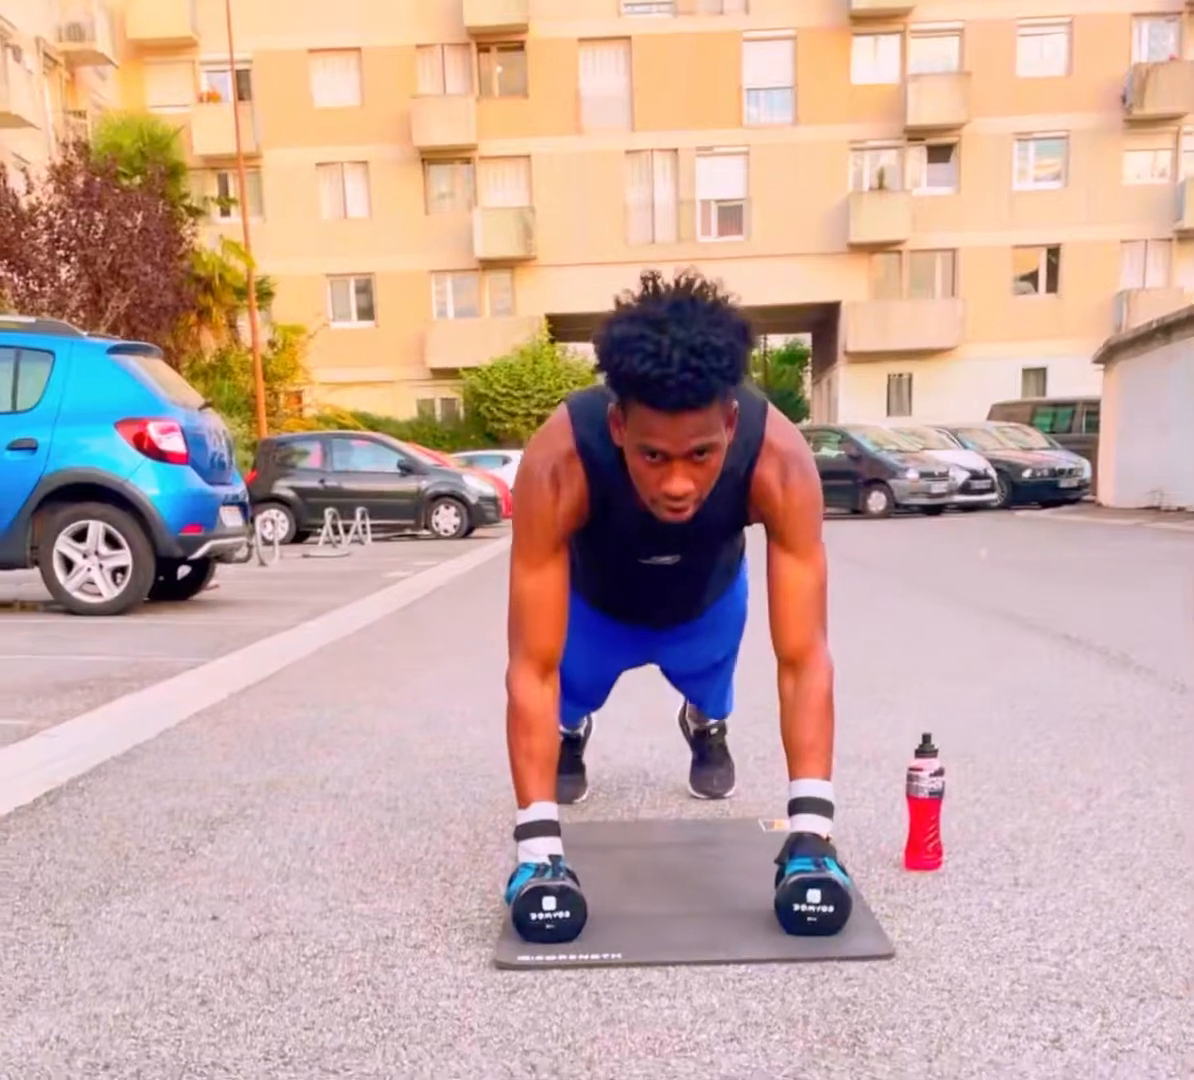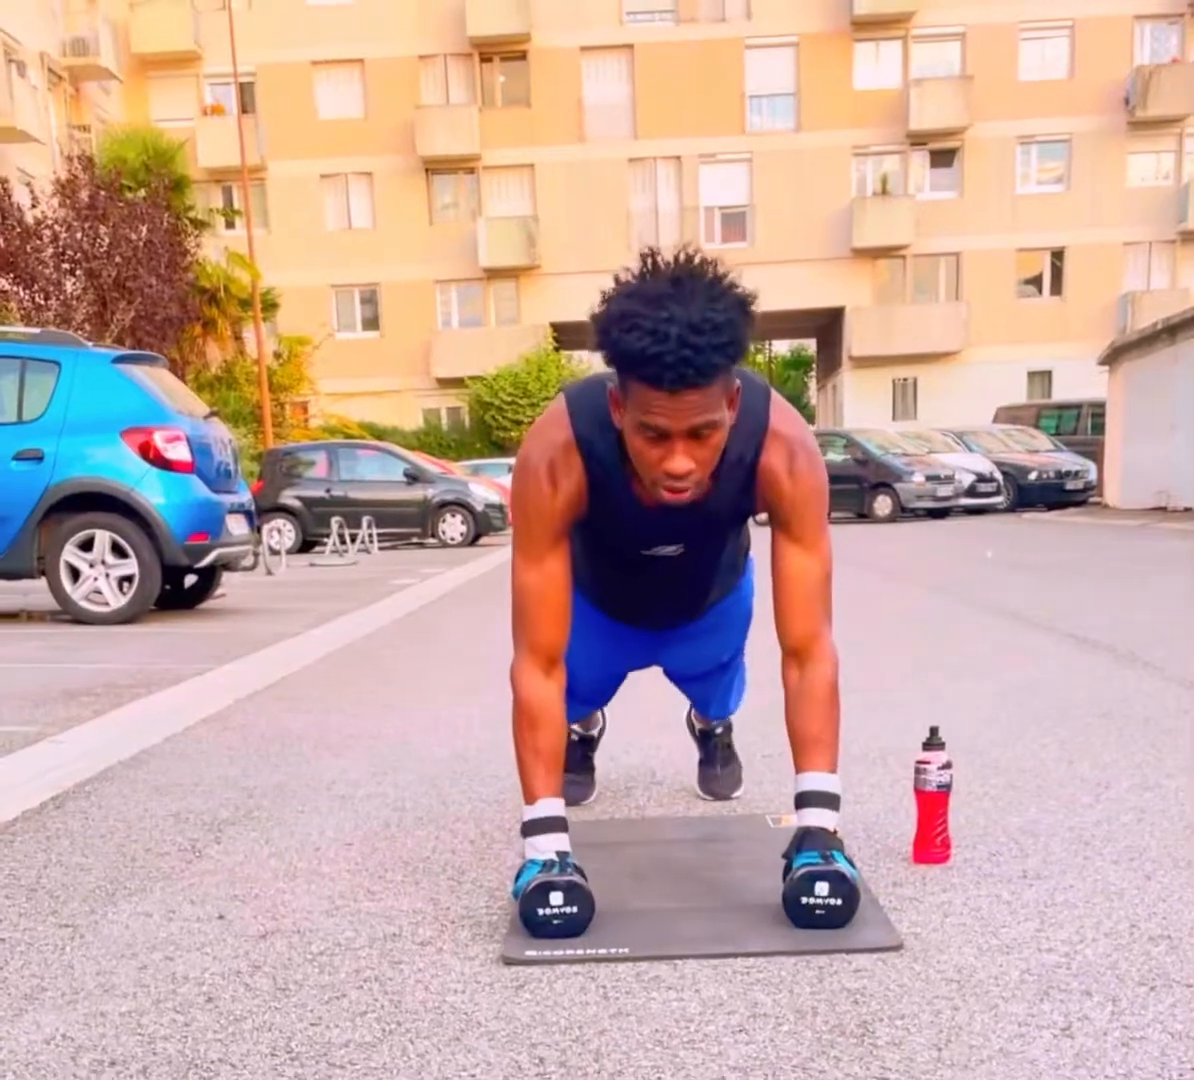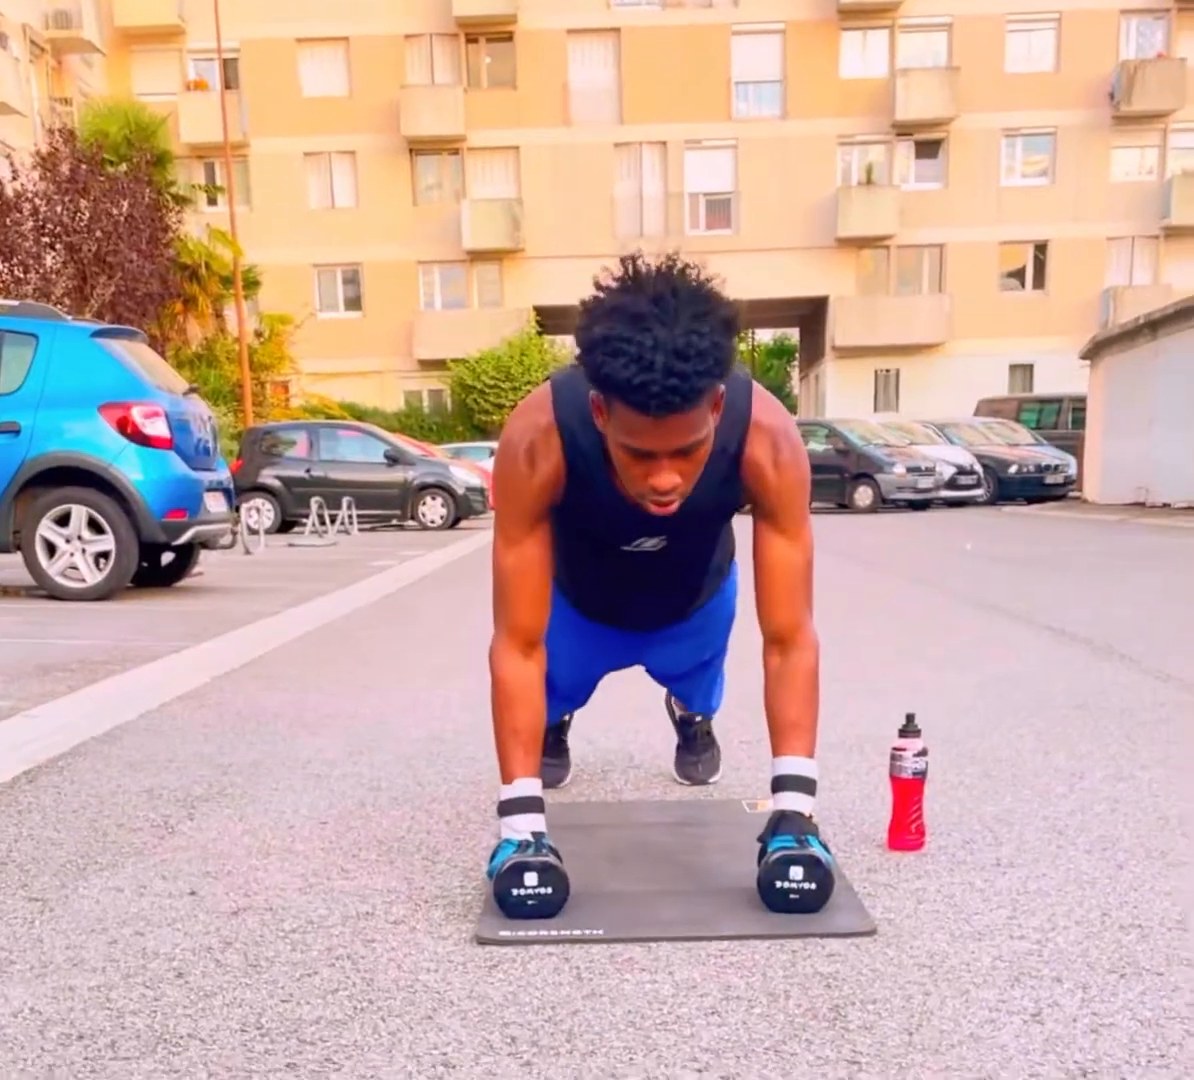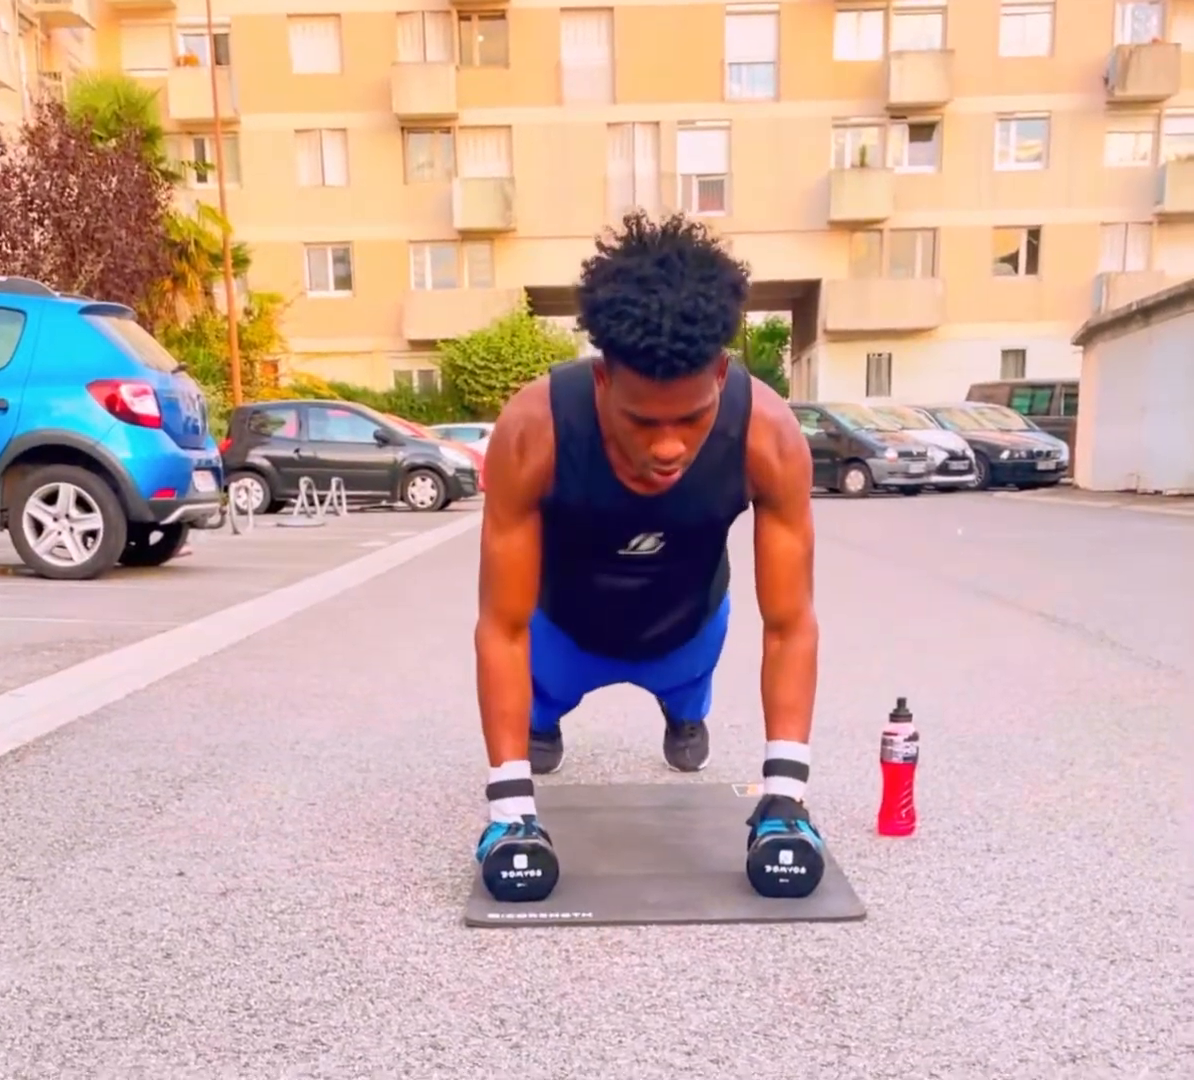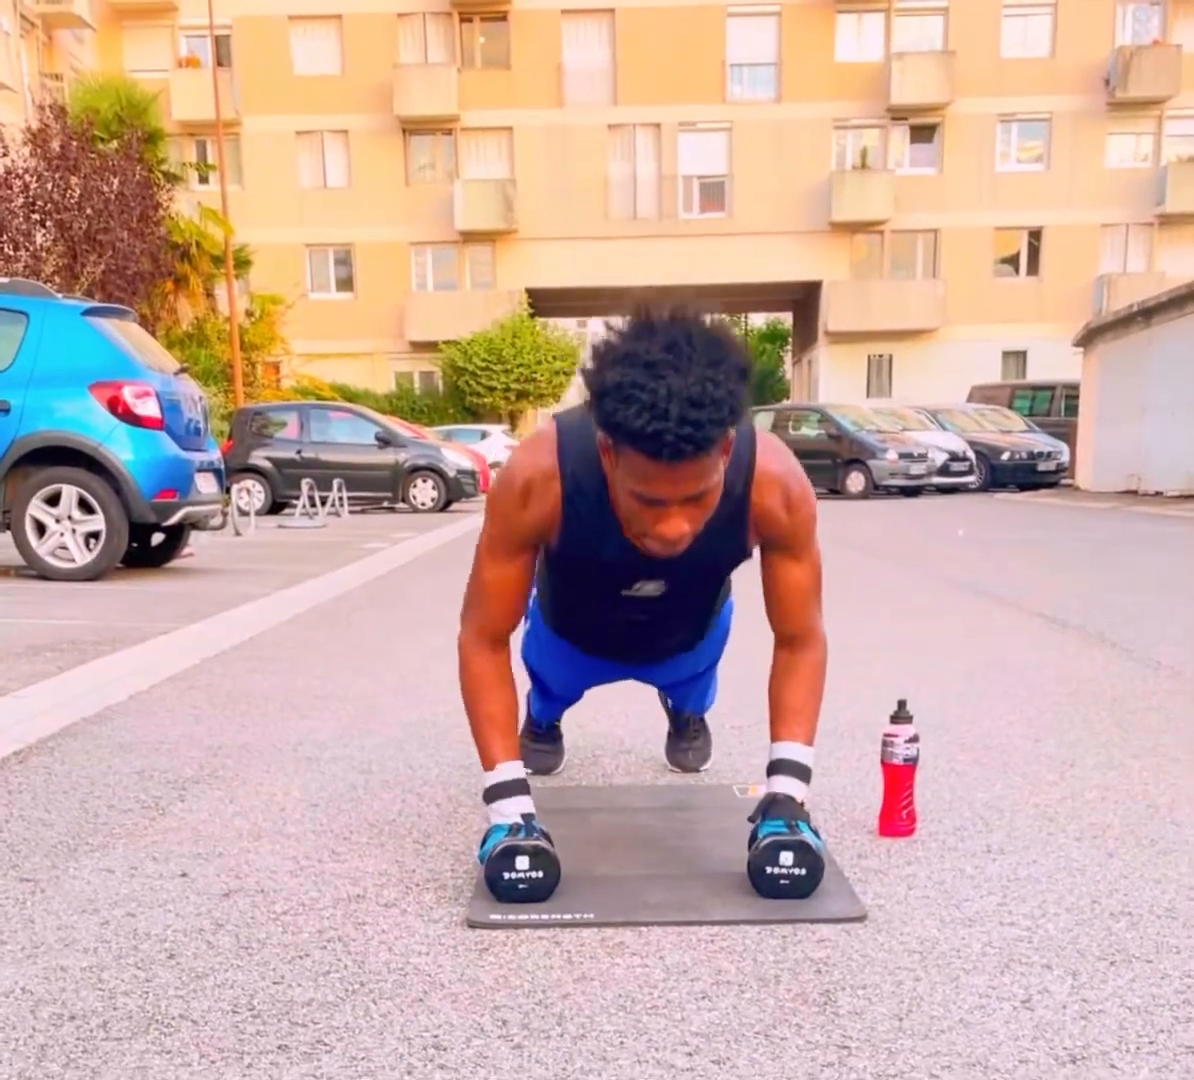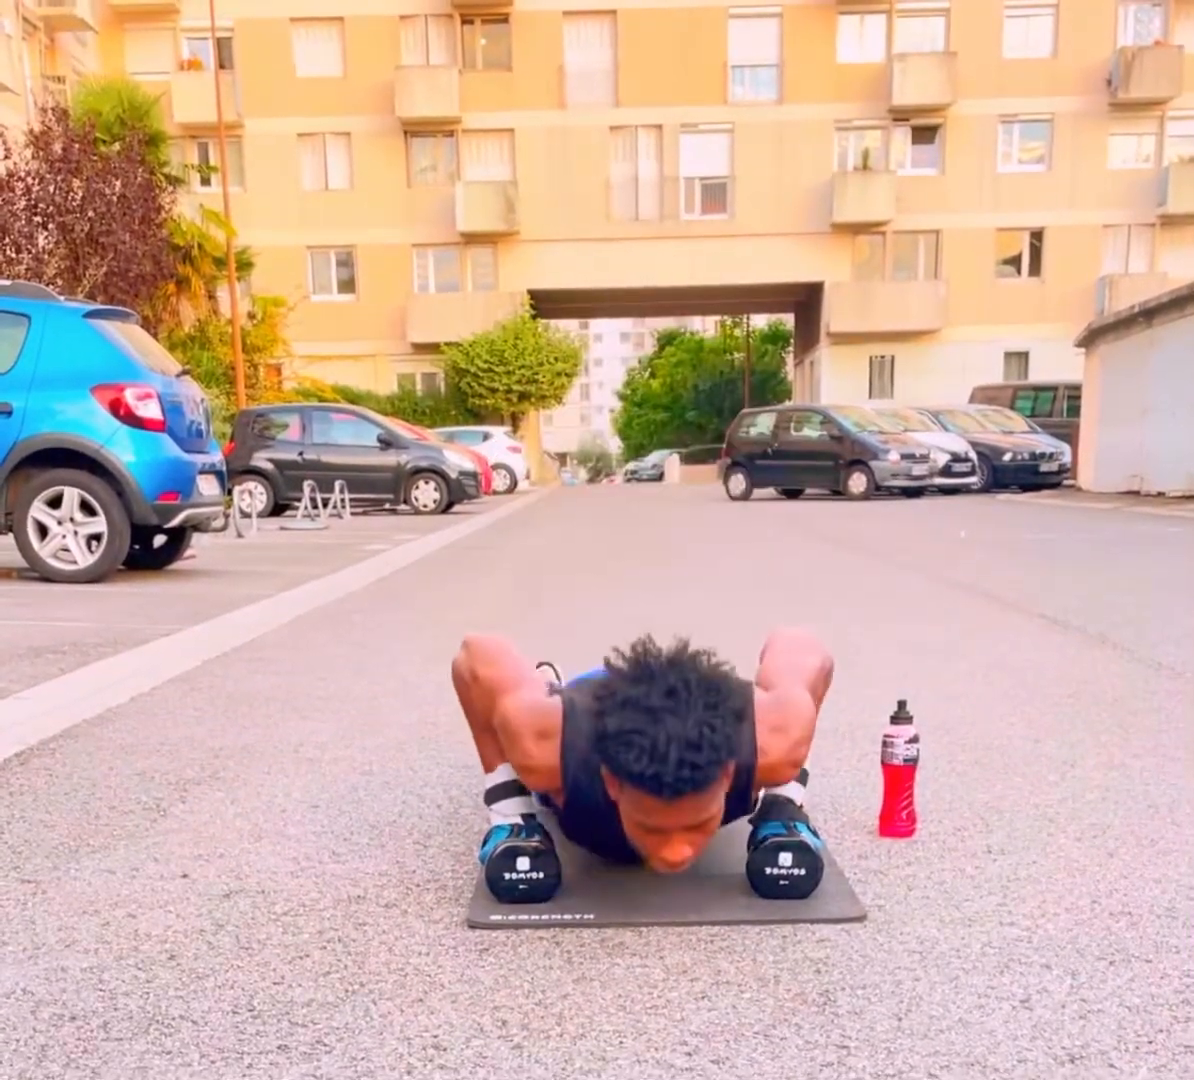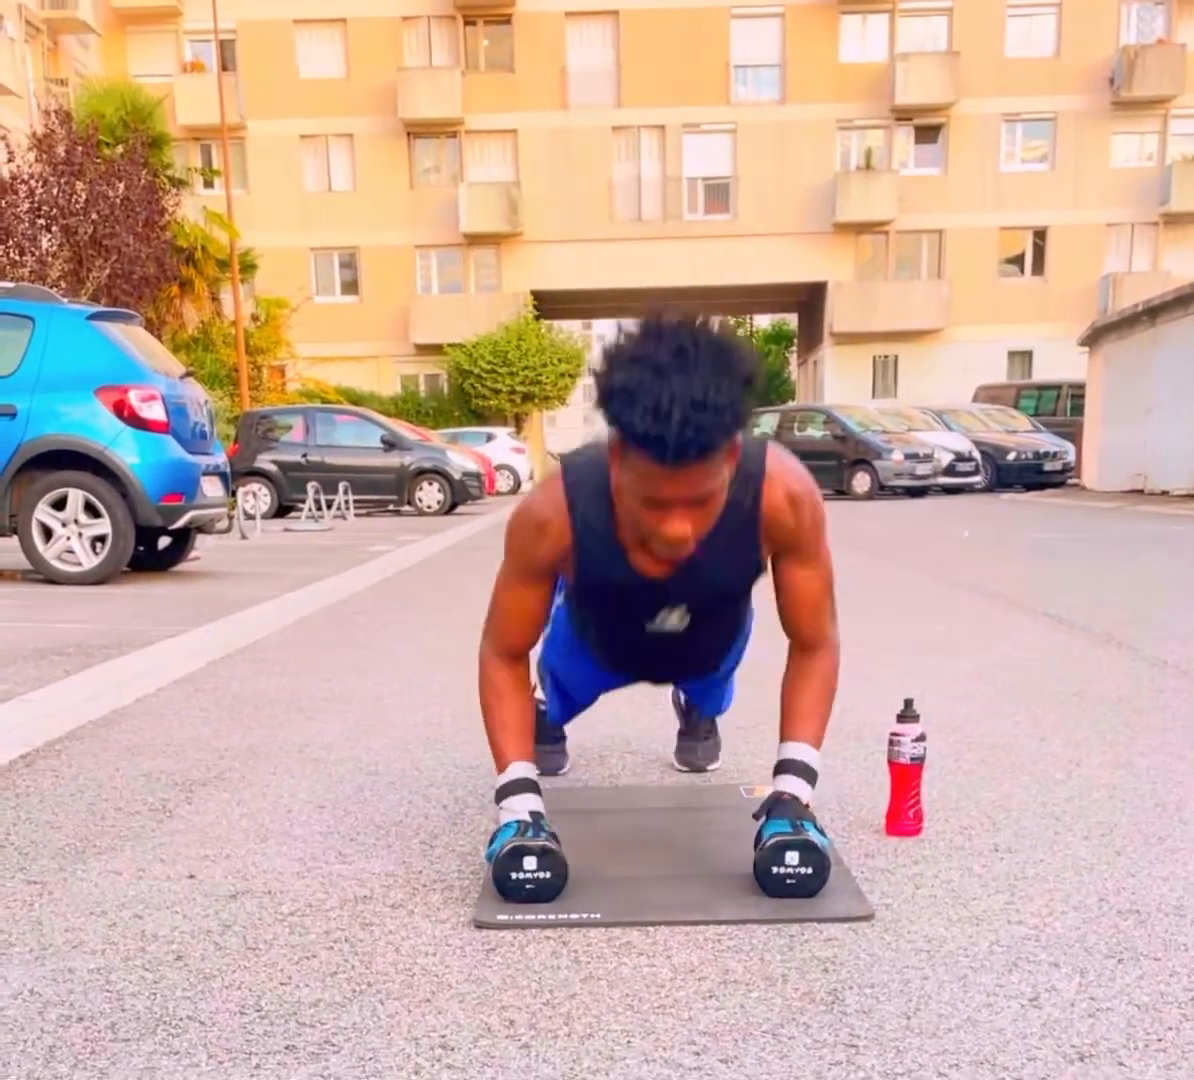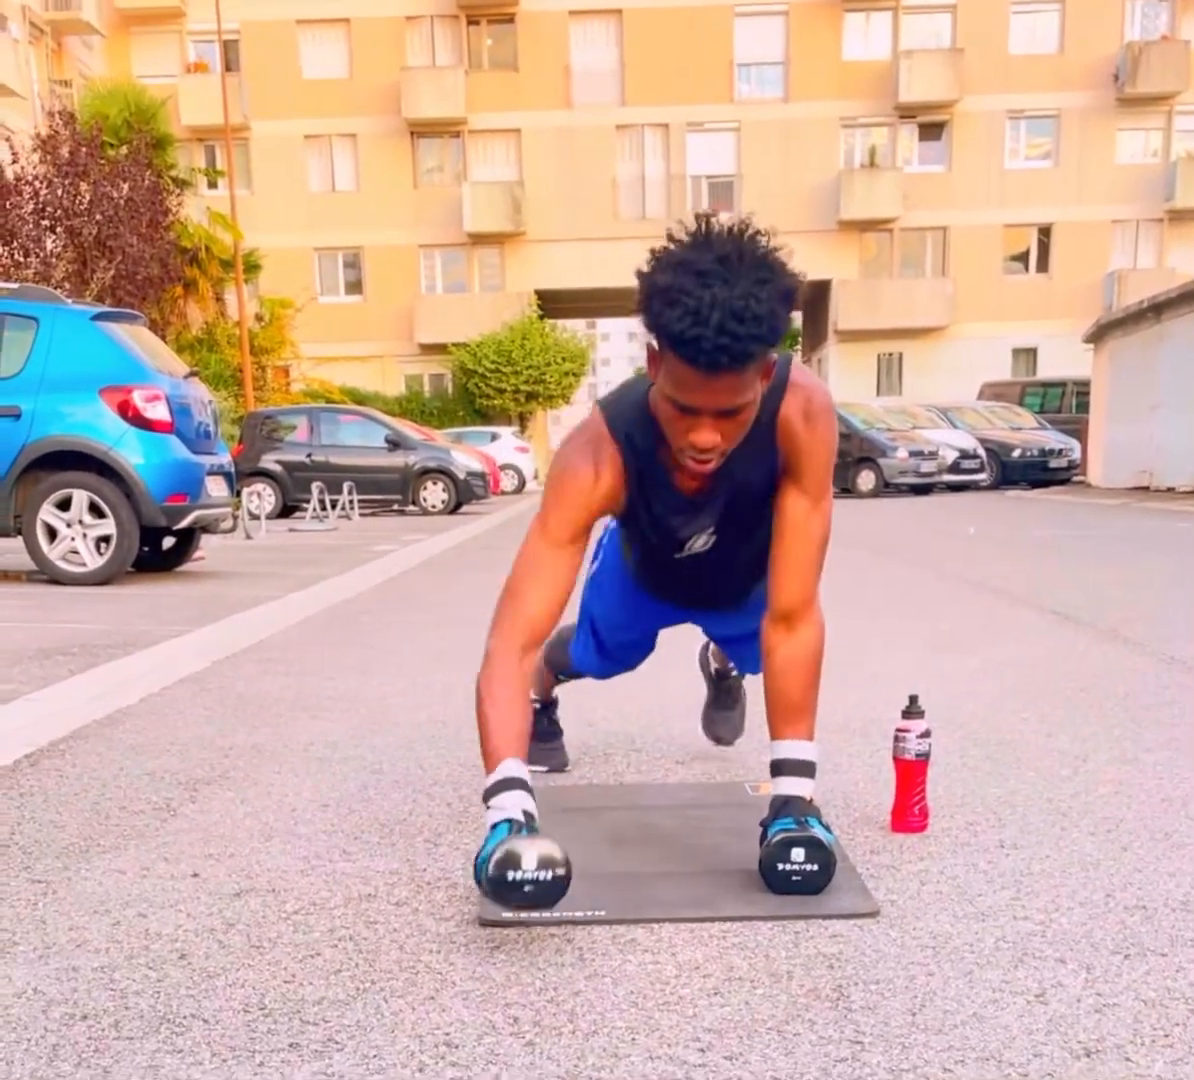
dt=0.5s
person 1, frame 1
left shoulder: (779, 460)
right shoulder: (558, 461)
left elbow: (804, 658)
right elbow: (533, 667)
left wrist: (811, 828)
right wrist: (537, 845)
left hip: (707, 595)
right hip: (596, 600)
left ankle: (705, 727)
right ankle: (570, 735)
person 1, frame 2
left shoulder: (784, 448)
right shoulder: (556, 453)
left elbow: (808, 650)
right elbow: (538, 663)
left wrist: (818, 821)
right wrist: (545, 838)
left hip: (712, 595)
right hip: (598, 601)
left ankle: (713, 730)
right ankle: (581, 730)
person 1, frame 3
left shoulder: (768, 440)
right shoulder: (536, 440)
left elbow: (789, 638)
right elbow: (518, 643)
left wrist: (793, 805)
right wrist: (521, 816)
left hip: (695, 597)
right hip: (579, 600)
left knee: (695, 694)
right knee: (554, 699)
left ankle: (692, 719)
right ankle: (552, 725)
person 1, frame 4
left shoulder: (769, 435)
right shoulder: (533, 430)
left elbow: (789, 624)
right elbow: (503, 627)
left wrist: (784, 791)
right wrist: (510, 804)
left hip: (688, 624)
right hip: (567, 626)
left knee: (686, 702)
right knee: (541, 709)
left ankle: (683, 713)
right ankle: (542, 723)
person 1, frame 5
left shoulder: (773, 483)
right shoulder: (537, 478)
left elbow: (798, 641)
right elbow: (486, 640)
left wrist: (787, 791)
right wrist: (509, 800)
left hip: (691, 633)
right hip: (572, 631)
left knee: (693, 690)
right knee: (546, 700)
left ankle: (688, 719)
right ankle: (542, 723)
person 1, frame 6
left shoulder: (773, 741)
right shoulder: (544, 748)
left elbow: (810, 655)
right elbow: (473, 660)
left wrist: (784, 798)
right wrist: (507, 806)
person 1, frame 7
left shoulder: (784, 496)
right shoulder: (556, 511)
left elbow: (816, 644)
right elbow: (503, 656)
left wrist: (794, 787)
right wrist: (517, 798)
left hip: (711, 643)
right hip: (597, 639)
left knee: (707, 701)
right knee: (559, 698)
left ankle: (695, 710)
right ankle: (546, 716)
person 1, frame 8
left shoulder: (802, 412)
right shoulder: (600, 452)
left elbow: (792, 616)
right elbow: (511, 641)
left wrist: (794, 789)
right wrist: (509, 800)
left hip: (747, 574)
right hip: (644, 567)
left knee: (748, 650)
right knee: (598, 655)
left ankle: (722, 664)
right ankle: (542, 694)
